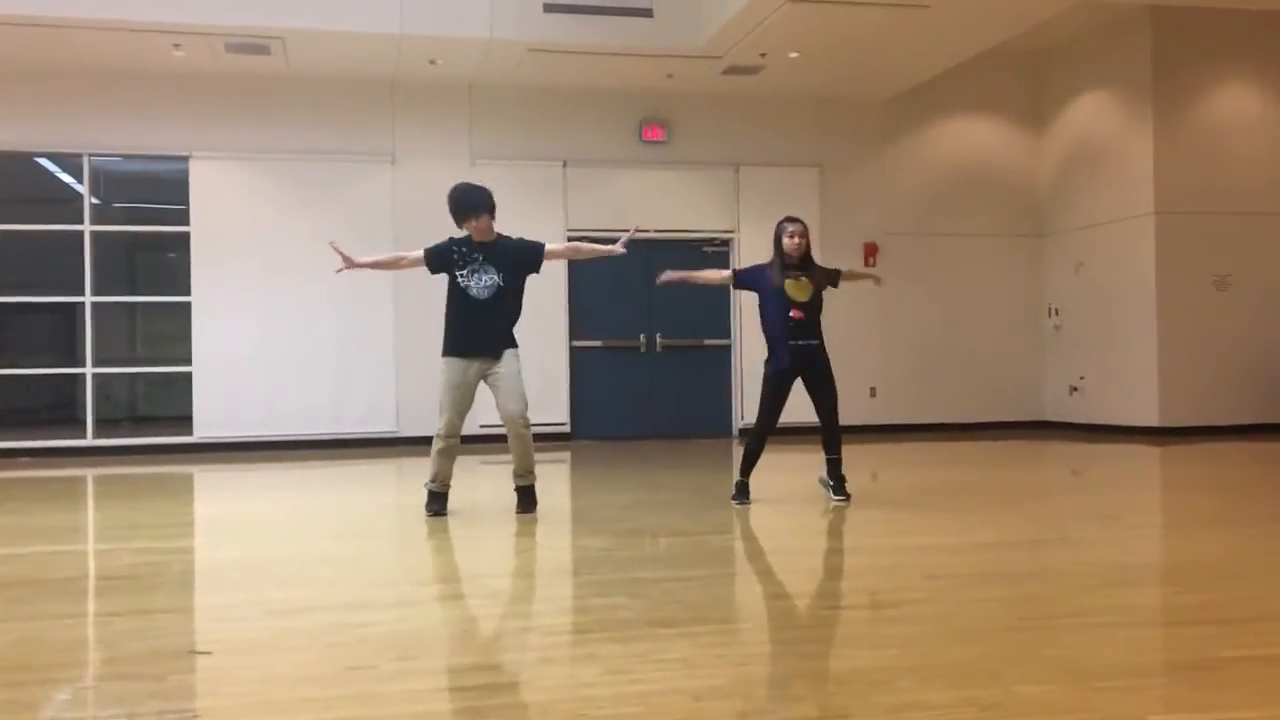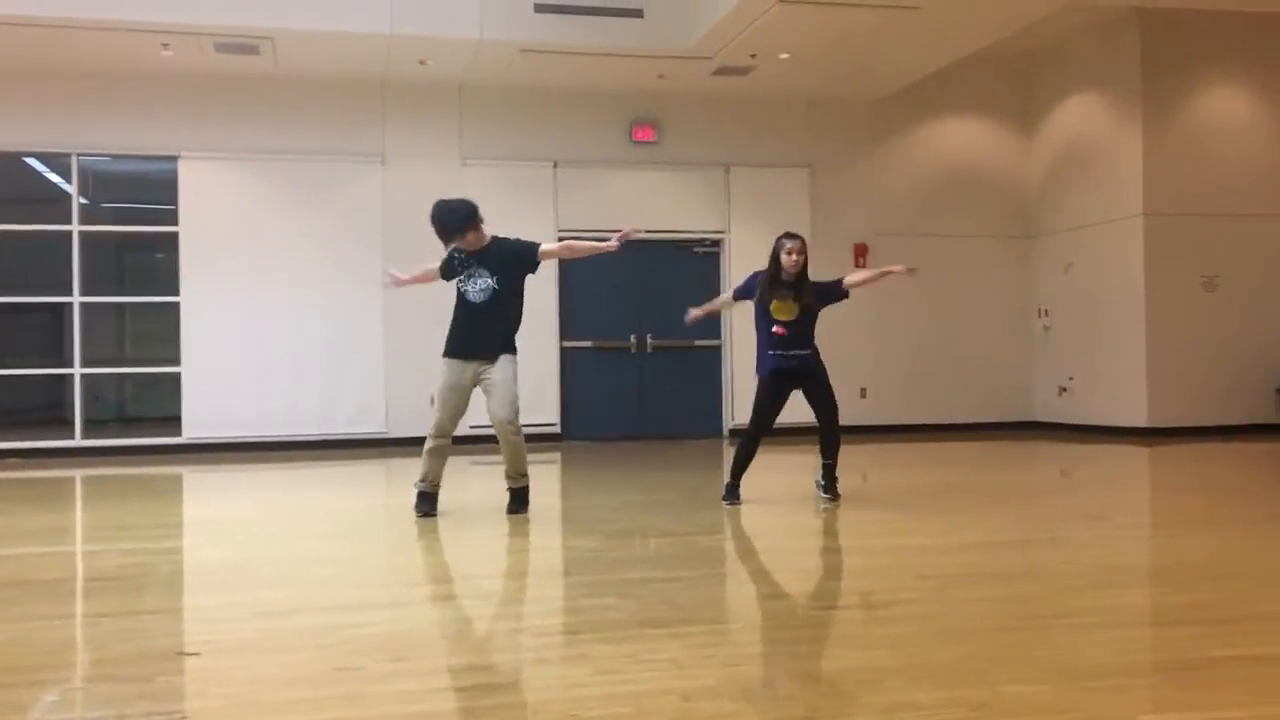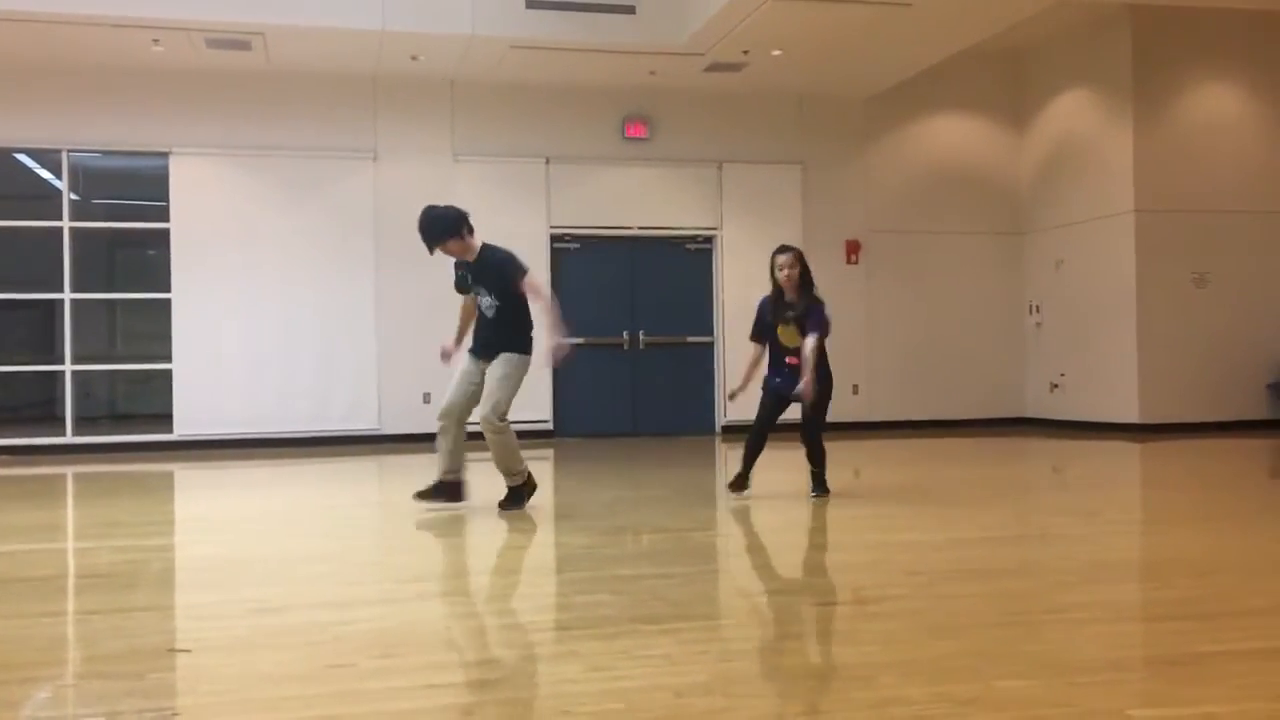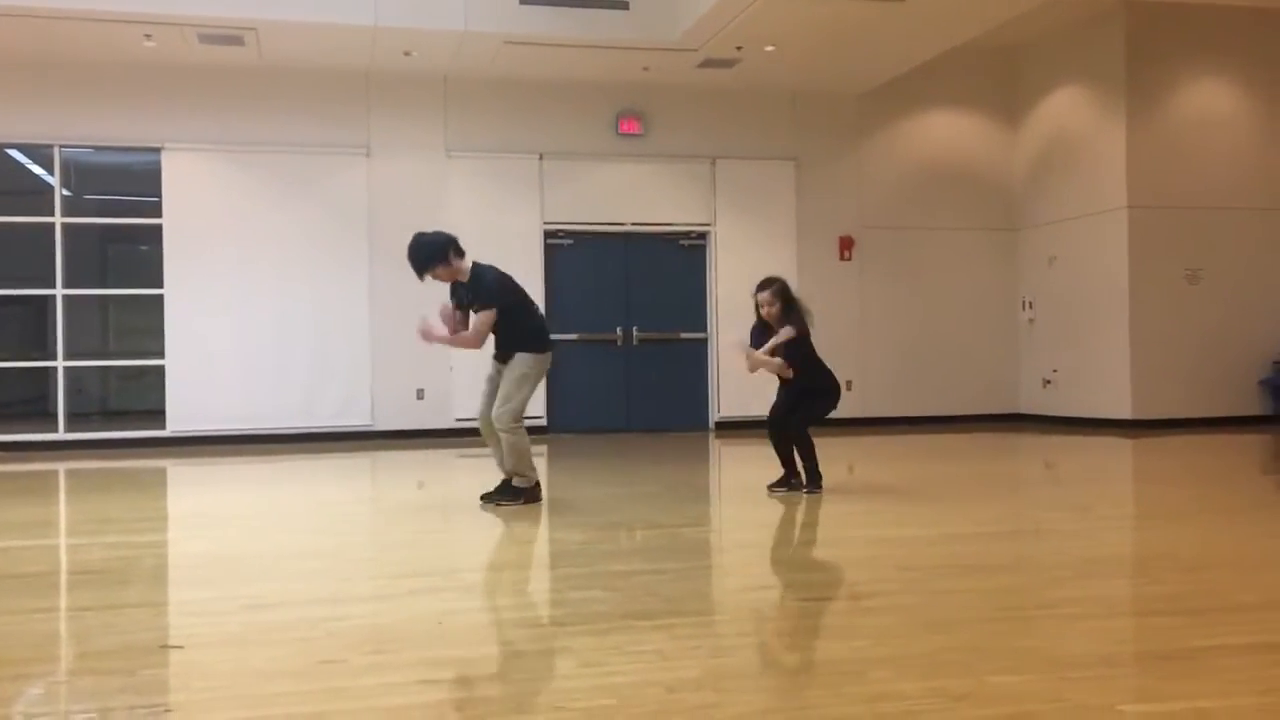
dt=0.2s
person 1, frame 1
left shoulder: (516, 250)
right shoulder: (452, 250)
left elbow: (565, 250)
right elbow: (405, 259)
left wrist: (610, 249)
right wrist: (359, 263)
left hip: (502, 351)
right hip: (459, 353)
left knee: (516, 417)
right knee: (448, 426)
left ankle: (525, 486)
right ankle: (437, 490)
person 1, frame 2
left shoulder: (512, 251)
right shoulder: (457, 257)
left elbow: (559, 249)
right elbow: (436, 271)
left wrist: (605, 246)
right wrist: (404, 279)
left hip: (499, 355)
right hip: (458, 355)
left knee: (505, 420)
right knee: (441, 426)
left ankle: (519, 487)
right ankle: (427, 490)
person 1, frame 3
left shoulder: (496, 260)
right shoulder: (462, 267)
left elbow: (540, 293)
left wrist: (556, 332)
right wrist: (456, 340)
left hip: (512, 350)
right hip: (481, 353)
left knee: (490, 416)
right knee: (450, 411)
left ankle: (520, 482)
right ankle: (449, 481)
person 1, frame 4
left shoulder: (488, 281)
right shoulder: (459, 287)
left elbow: (477, 338)
right elbow: (459, 331)
left wrist: (435, 337)
right wrist: (449, 324)
left hip: (530, 350)
right hip: (507, 353)
left knee: (504, 417)
right knee: (487, 419)
left ankle: (526, 485)
right ankle: (512, 478)
person 2, frame 1
left shoulder: (816, 272)
right shoulder: (765, 273)
left elbow: (841, 276)
right elbow: (722, 276)
left wrist: (867, 275)
right wrist: (681, 275)
left hip: (814, 354)
right hip: (782, 357)
left knee: (829, 417)
right knee: (766, 422)
left ankle: (834, 477)
right ankle: (743, 482)
person 2, frame 2
left shoulder: (815, 290)
right shoulder: (761, 282)
left elbow: (851, 281)
right elbow: (733, 296)
left wrist: (889, 270)
right wrist: (703, 310)
left hip: (808, 364)
right hip: (774, 368)
left knee: (830, 422)
right knee: (758, 427)
left ankle: (828, 480)
right ankle: (733, 484)
person 2, frame 3
left shoulder: (812, 306)
right shoulder: (768, 305)
left elbow: (812, 343)
right elbow: (759, 347)
left wrist: (808, 379)
right wrist: (744, 383)
left hip: (815, 378)
right hip: (779, 379)
left knee: (811, 430)
right knee: (761, 426)
left ankle: (819, 480)
right ankle: (743, 475)
person 2, frame 4
left shoulder: (797, 331)
right shoulder: (760, 329)
left elbow: (785, 369)
right elbow: (752, 367)
left wrist: (754, 357)
right wrist: (771, 344)
left hip: (822, 391)
right hip: (792, 390)
left knee: (796, 426)
right knee: (776, 422)
left ankle: (813, 476)
right ankle: (791, 475)
